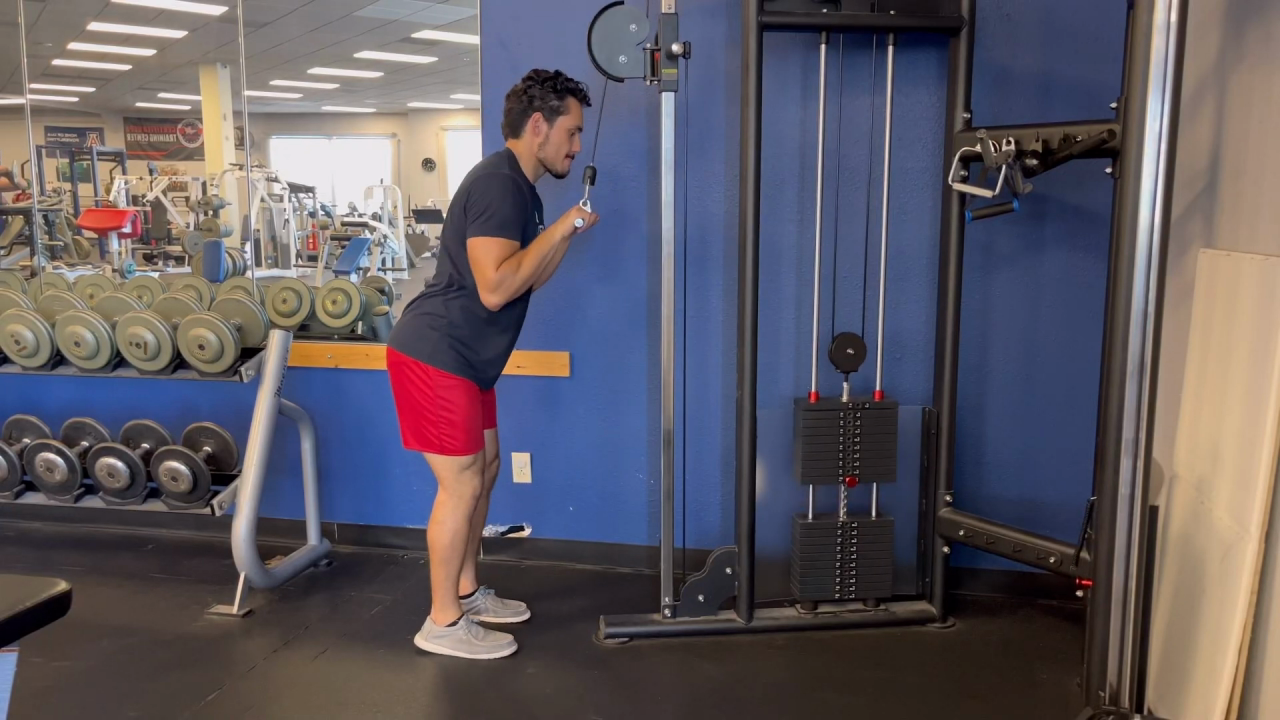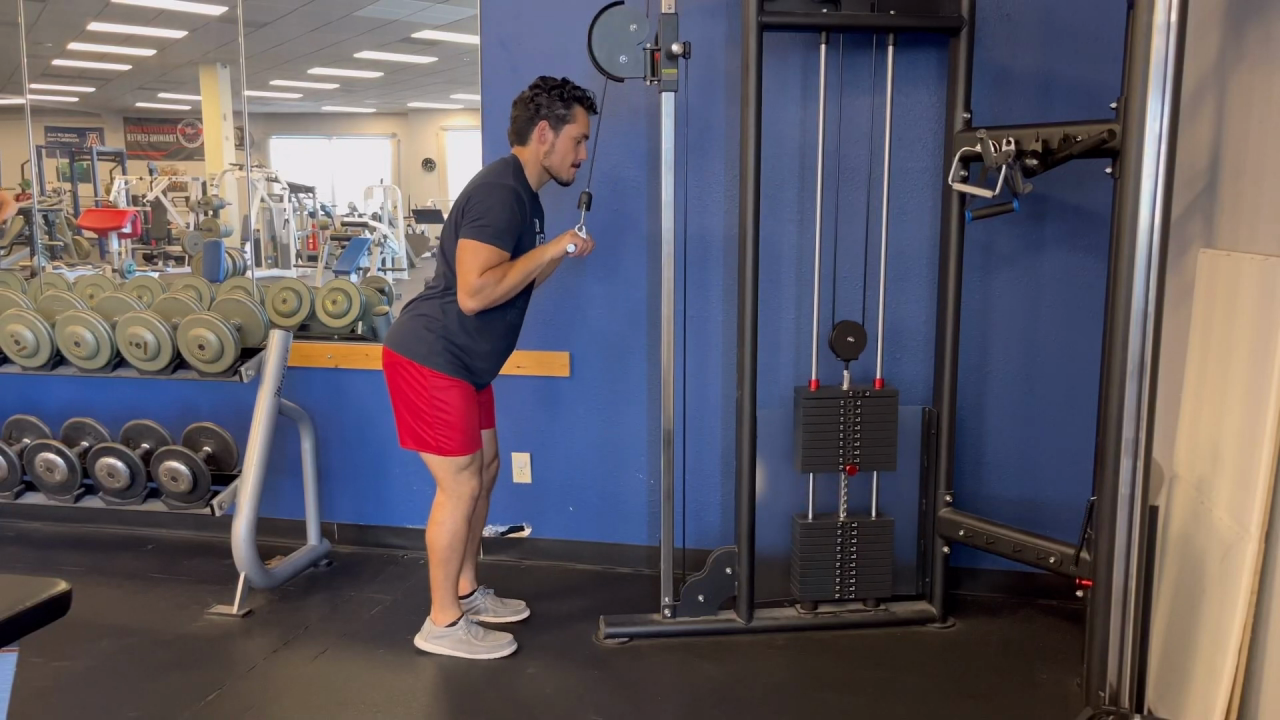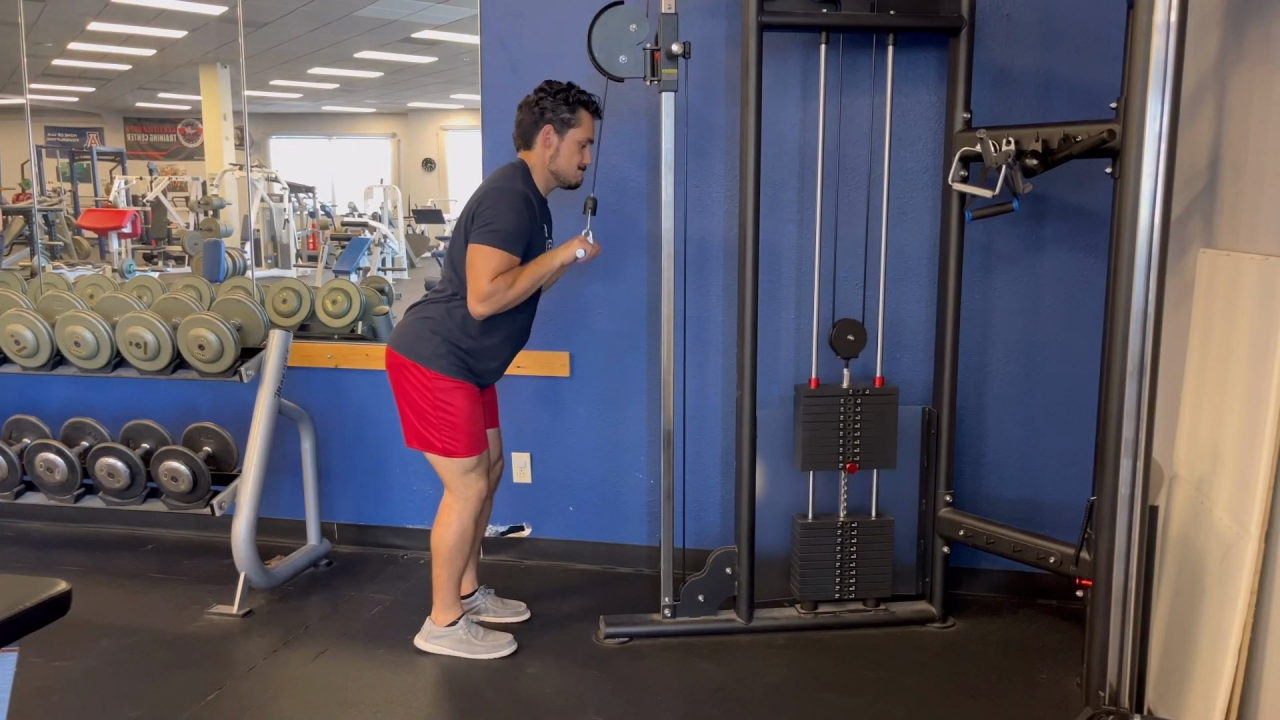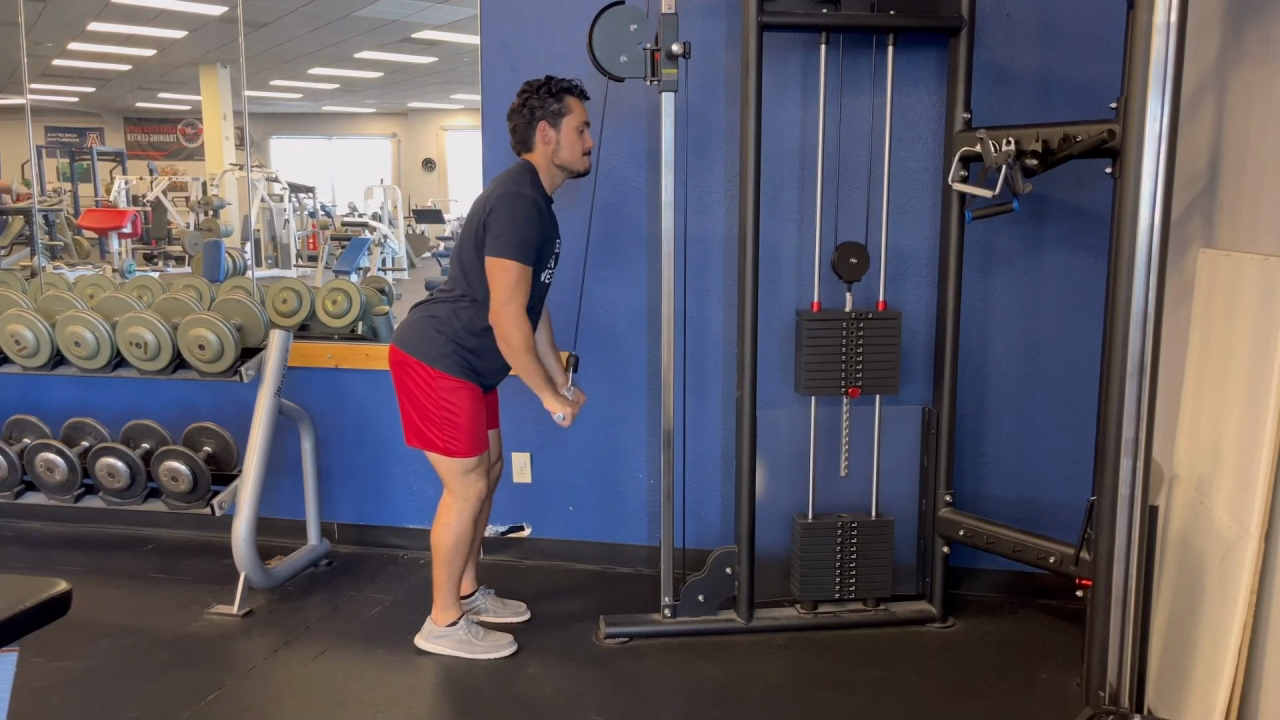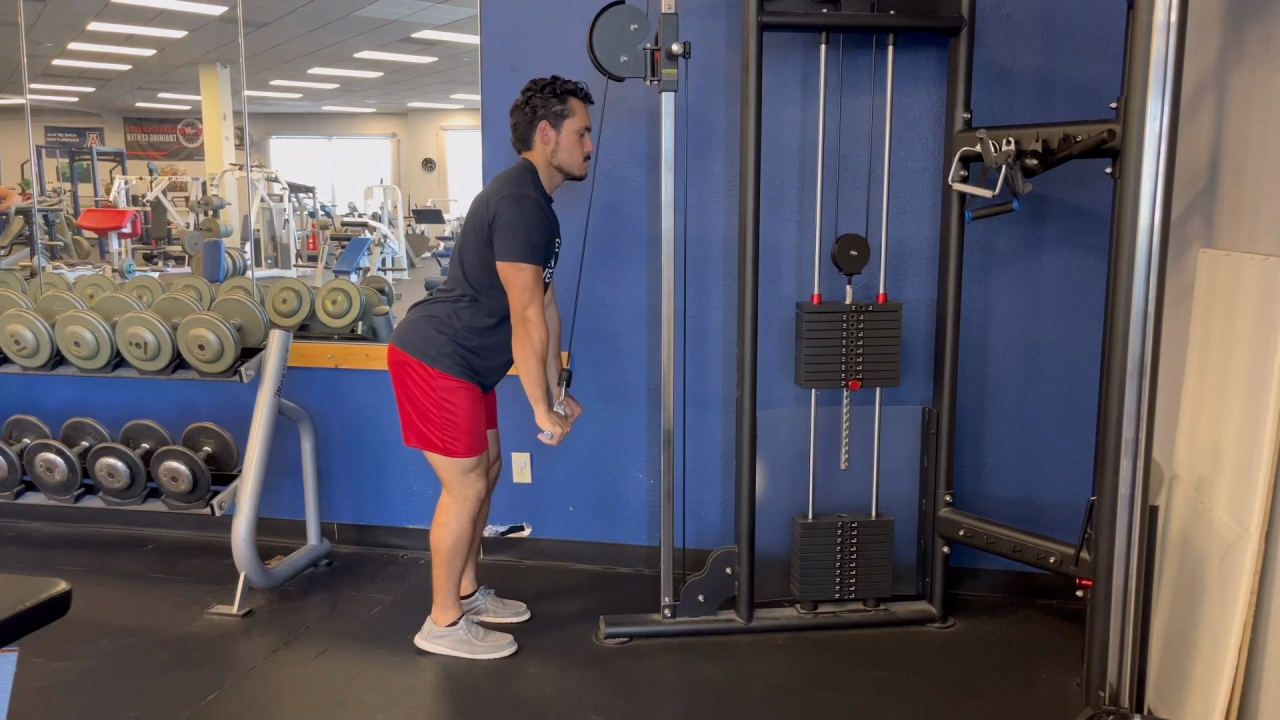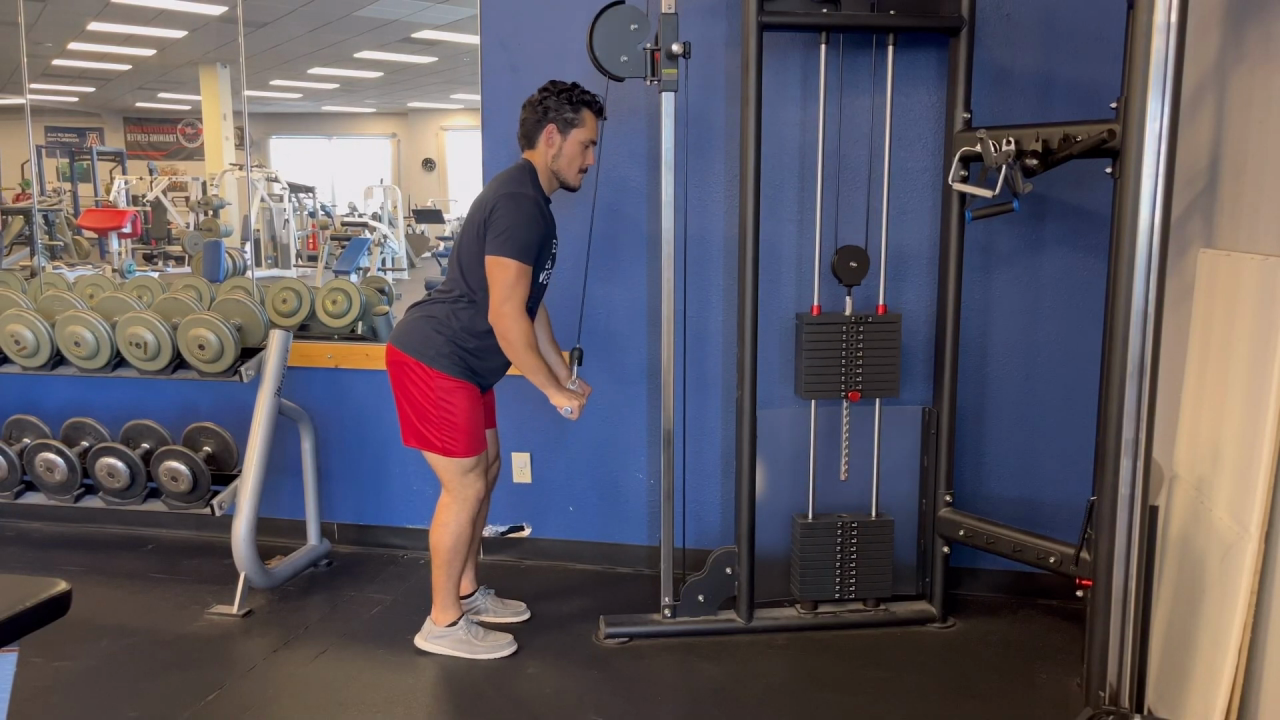
dt=0.5s
person 1, frame 1
left shoulder: (520, 187)
right shoulder: (497, 183)
left elbow: (528, 281)
right elbow: (495, 290)
left wrist: (569, 231)
right wrist: (558, 227)
left hip: (464, 356)
right hip: (434, 356)
left knee: (484, 470)
right knee: (462, 484)
left ankle: (467, 592)
right ankle: (443, 623)
person 1, frame 2
left shoulder: (521, 193)
right shoulder: (500, 192)
left elbow: (517, 285)
right elbow: (473, 293)
left wrist: (562, 250)
right wrist: (551, 248)
left hip: (461, 359)
right hip: (429, 357)
left knee: (483, 470)
right knee: (461, 486)
left ankle: (467, 591)
right ankle: (444, 623)
person 1, frame 3
left shoulder: (526, 195)
right shoulder: (511, 197)
left elbow: (515, 284)
right elbow: (484, 297)
left wrist: (567, 257)
right wrist: (563, 258)
left hip: (462, 359)
right hip: (433, 358)
left knee: (487, 470)
right knee: (468, 486)
left ankle: (468, 592)
right ankle: (444, 623)
person 1, frame 4
left shoulder: (532, 198)
right shoulder: (519, 202)
left elbow: (530, 306)
right elbow: (507, 318)
left wrist: (561, 380)
right wrist: (548, 395)
left hip: (461, 359)
right hip: (437, 359)
left knee: (487, 471)
right knee: (468, 487)
left ankle: (467, 593)
right ankle: (444, 623)
person 1, frame 5
left shoulder: (531, 198)
right shoulder: (521, 203)
left elbow: (543, 306)
right elbow: (526, 319)
left wrist: (555, 393)
right wrist: (542, 410)
left hip: (461, 358)
right hip: (436, 358)
left knee: (485, 470)
right knee: (467, 486)
left ankle: (467, 592)
right ankle: (445, 623)
person 1, frame 6
left shoulder: (528, 198)
right shoulder: (519, 203)
left elbow: (529, 306)
right elbow: (506, 316)
left wrist: (564, 375)
right wrist: (555, 392)
left hip: (459, 358)
right hip: (433, 358)
left knee: (484, 470)
right knee: (465, 486)
left ankle: (466, 592)
right ankle: (444, 622)
